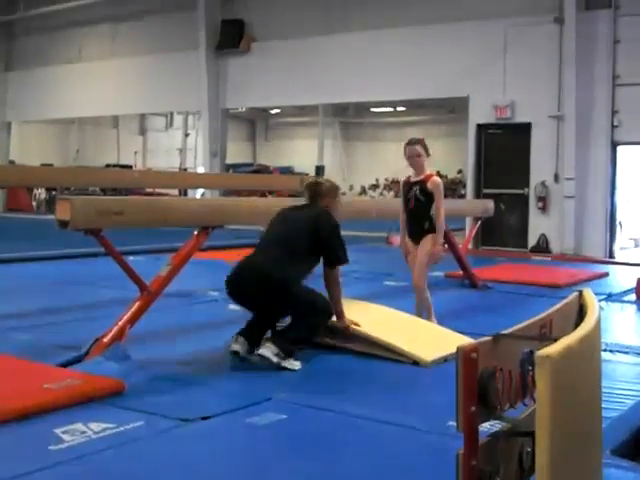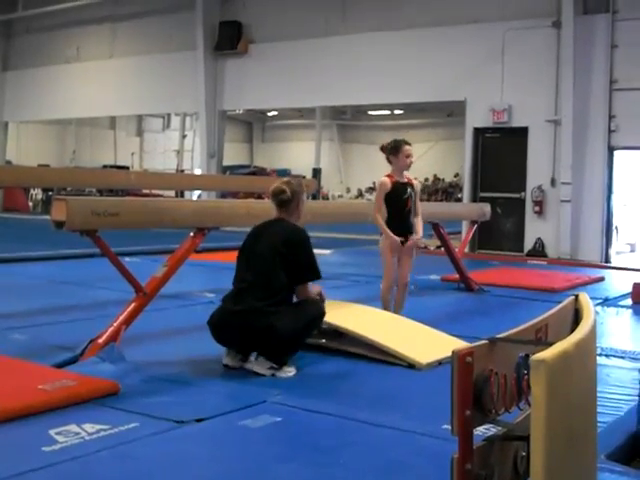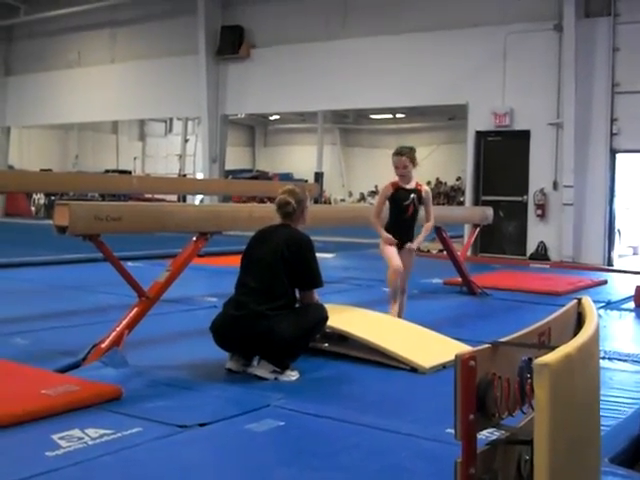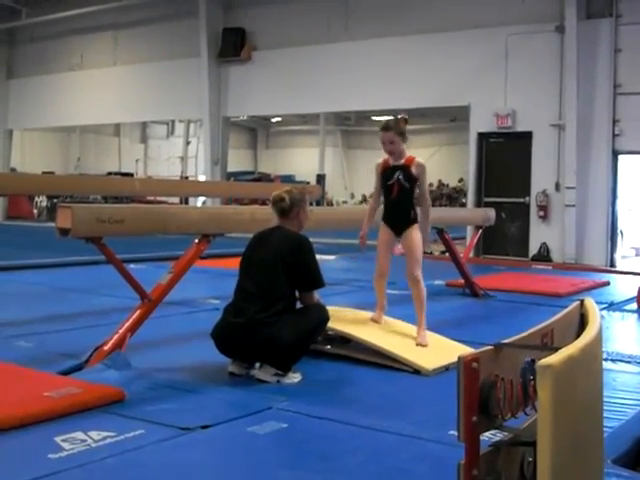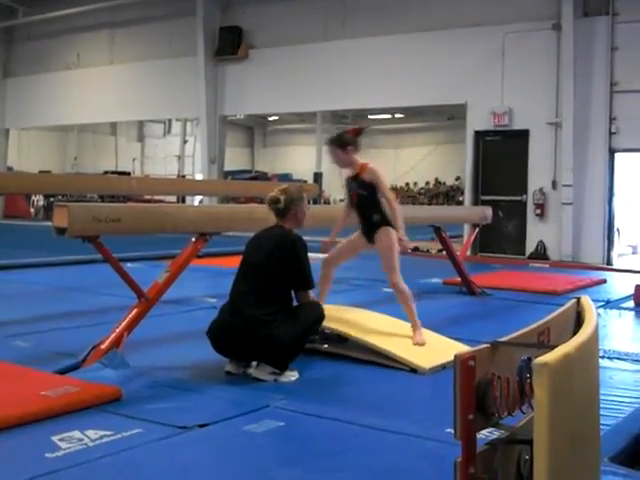
dt=1s
person 1, frame 1
left shoulder: (287, 213)
right shoulder: (327, 221)
right elbow: (332, 277)
right wrist: (341, 316)
right hip: (275, 281)
left knee: (274, 302)
right knee: (321, 309)
left ankle: (245, 340)
right ankle: (278, 347)
person 1, frame 2
left shoulder: (257, 231)
right shoulder: (297, 235)
right elbow: (302, 293)
right wrist: (315, 291)
right hip: (260, 327)
right knee: (315, 309)
left ankle: (238, 353)
right ankle: (269, 360)
person 1, frame 3
left shoulder: (260, 235)
right shoulder: (301, 241)
right elbow: (307, 299)
left wrist: (291, 298)
right wrist: (313, 301)
right hip: (262, 331)
right knee: (318, 313)
left ankle: (241, 356)
right ankle: (272, 364)
person 1, frame 4
left shoulder: (258, 238)
right shoulder: (299, 242)
right elbow: (308, 300)
right wrist: (316, 301)
right hip: (262, 337)
right knee: (319, 313)
left ankle: (243, 362)
right ankle: (275, 367)
person 1, frame 5
left shoulder: (258, 238)
right shoulder: (293, 241)
right elbow: (304, 299)
right wrist: (313, 302)
right hip: (258, 336)
right knee: (314, 311)
left ankle: (240, 360)
right ankle: (271, 365)
person 2, frame 1
left shoulder: (434, 181)
right shoulder: (405, 183)
left elbow: (440, 214)
left wrist: (439, 243)
right wrist: (402, 240)
left hip: (427, 235)
right hip: (411, 237)
left knee: (419, 282)
right knee: (418, 283)
right ankle: (429, 317)
person 2, frame 2
left shoulder: (413, 183)
right shoulder: (385, 182)
left elbow: (417, 214)
right elbow: (377, 214)
left wrist: (419, 233)
right wrist: (389, 236)
left hip: (408, 237)
right hip: (391, 237)
left knee: (404, 282)
right knee: (389, 281)
person 2, frame 3
left shoulder: (424, 191)
right shoulder: (389, 188)
left elbow: (429, 221)
right elbow: (375, 216)
left wrist: (418, 241)
right wrist: (382, 233)
left hip: (408, 242)
right hip: (389, 239)
left knee: (403, 286)
right knee: (396, 268)
right ankle: (394, 301)
person 2, frame 4
left shoulder: (417, 165)
right shoulder: (381, 166)
left elbow: (424, 199)
right elbow: (376, 198)
left wrist: (425, 229)
right wrist: (365, 227)
left hip: (410, 223)
right hip: (387, 223)
left knee: (415, 275)
right knee: (381, 271)
left ankle: (421, 328)
right ankle: (380, 308)
person 2, frame 5
left shoulder: (370, 171)
right shoulder: (349, 177)
left elbow: (390, 201)
right elbow: (348, 210)
left wrist: (400, 232)
right wrist: (332, 235)
left hip: (382, 228)
right hip: (364, 230)
left knee: (395, 280)
right knee: (328, 261)
left ankle: (417, 327)
right ankle: (318, 304)
